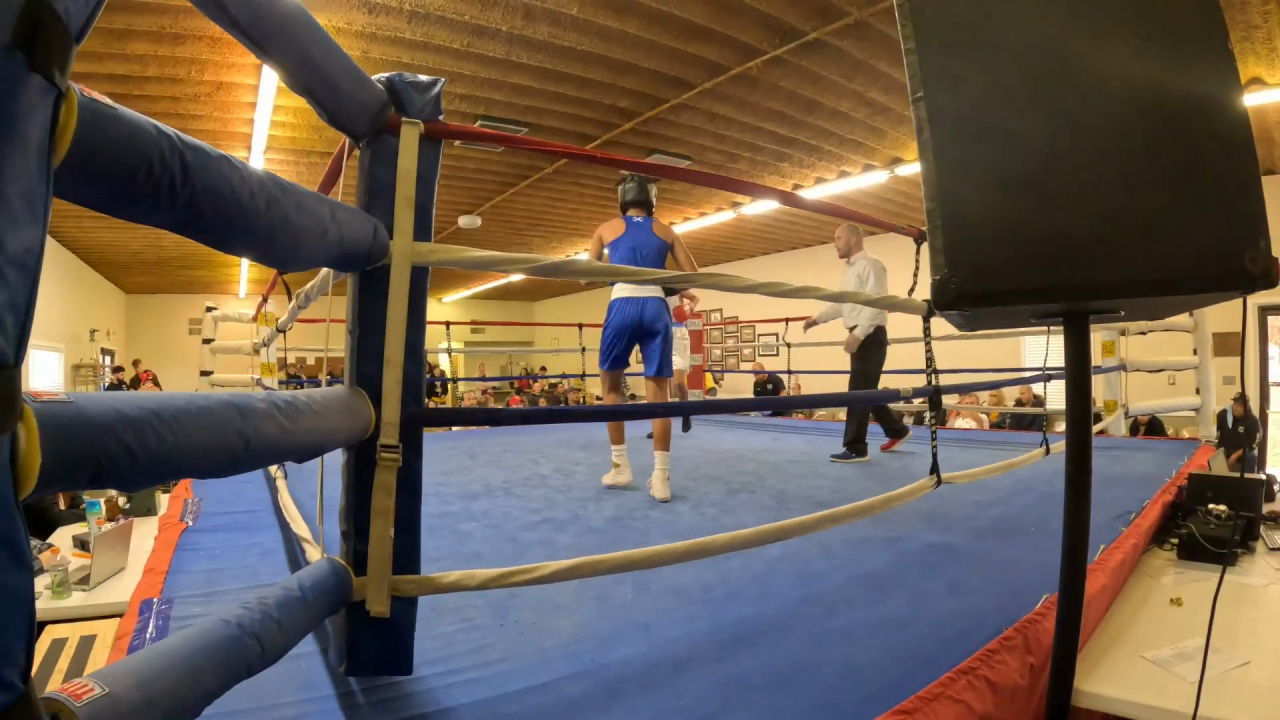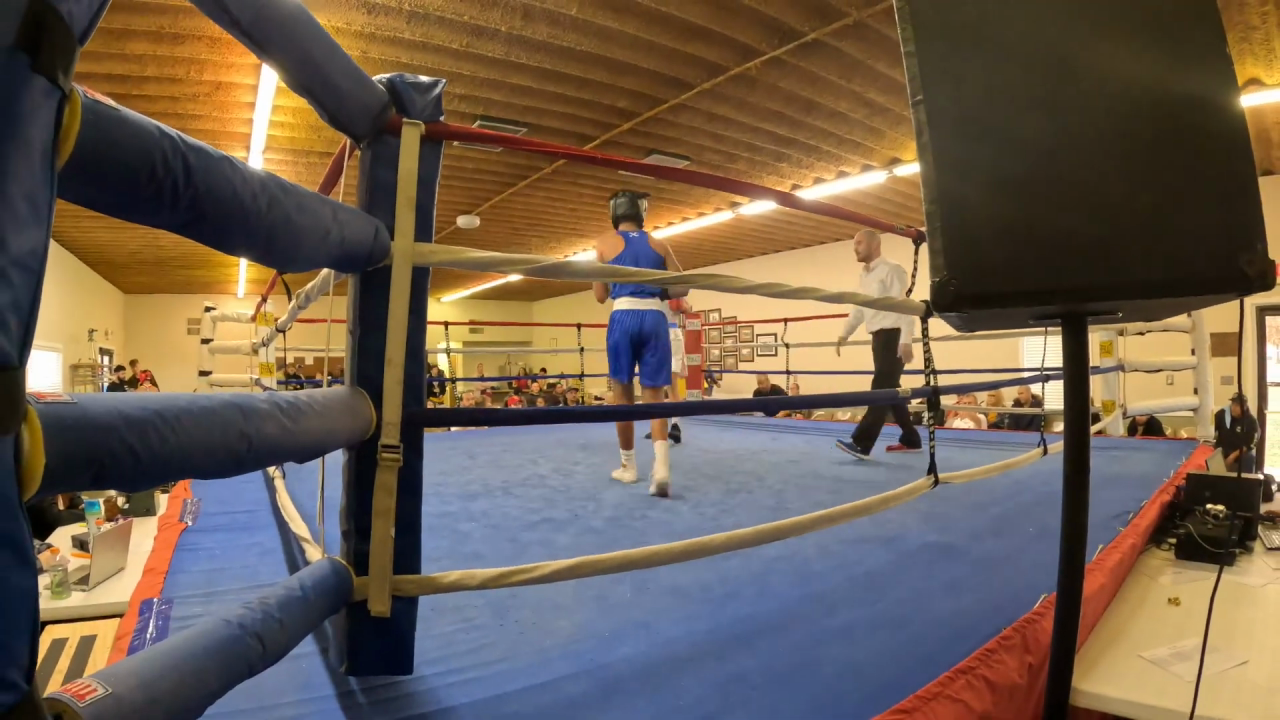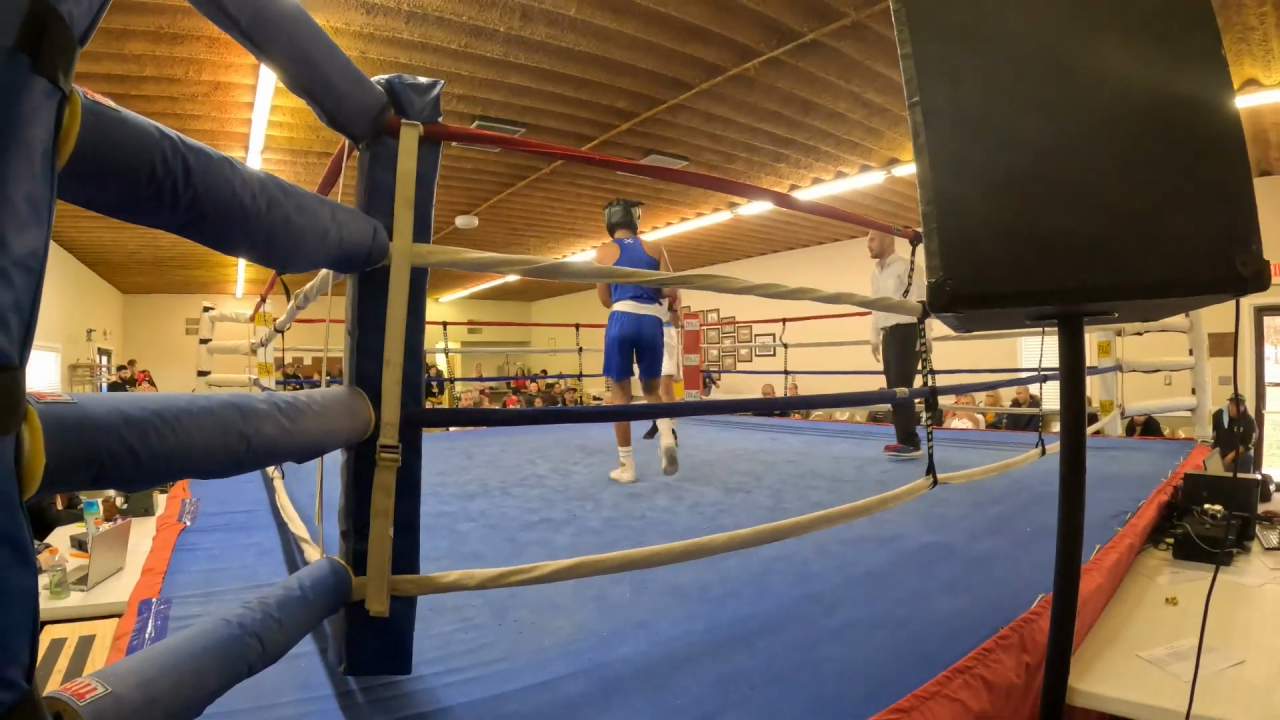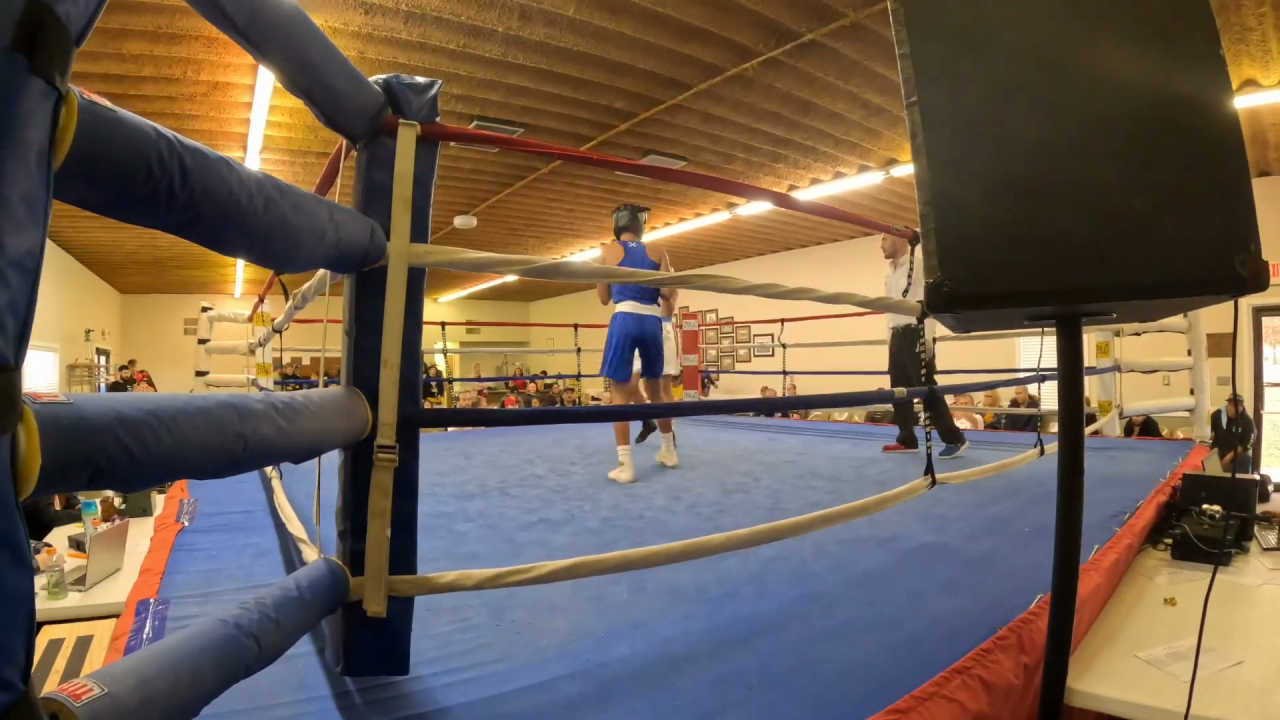
dt=0.2s
person 1, frame 1
left shoulder: (607, 229)
right shoulder: (665, 232)
left hip: (622, 306)
right hip: (655, 307)
left knee: (612, 388)
right knee: (657, 394)
left ankle: (619, 466)
right ankle: (661, 477)
person 1, frame 2
left shoulder: (606, 245)
right shoulder: (659, 246)
left elbow: (600, 296)
right elbow: (681, 289)
left hip: (624, 318)
right hip: (655, 319)
left knee: (624, 396)
right knee: (654, 397)
left ankle: (629, 466)
right ankle: (661, 464)
person 1, frame 3
left shoulder: (604, 251)
right shoulder: (653, 250)
left elbow: (605, 300)
right elbow: (671, 291)
left hip: (622, 320)
right hip: (651, 322)
left knee: (621, 395)
right knee: (651, 390)
left ankle: (627, 465)
right ankle: (666, 436)
person 1, frame 4
left shoulder: (608, 252)
right shoulder: (656, 254)
left elbow: (604, 297)
right elbow: (668, 294)
left hip: (624, 321)
right hip: (652, 323)
left knee: (621, 396)
right knee: (655, 392)
left ankle: (625, 464)
right ankle: (668, 451)
person 2, frame 1
left shoulder: (870, 265)
right shoulder: (850, 269)
right elbow: (841, 303)
left wrist: (857, 333)
right wrist: (818, 319)
left hip: (869, 336)
right hip: (859, 337)
left knee: (859, 390)
right knee: (865, 390)
left ankle: (855, 448)
right ankle: (896, 431)
person 2, frame 2
left shoulder: (892, 271)
right shoulder: (864, 275)
right elbow: (859, 309)
left wrist: (905, 341)
right wrist: (845, 333)
left hip: (893, 337)
right hip: (879, 337)
left knee: (881, 389)
right knee: (889, 391)
left ankle: (861, 442)
right ankle: (911, 439)
person 2, frame 3
left shoulder: (907, 267)
right shoulder: (877, 272)
left elbow: (920, 302)
right wrist: (876, 339)
left hip: (906, 333)
right hip: (888, 334)
left knee: (901, 386)
right knee: (894, 388)
left ankle: (910, 441)
right ankle: (908, 439)
person 2, frame 4
left shoulder: (918, 268)
right shoulder: (890, 273)
left wrist: (927, 337)
right wrist: (891, 336)
left hip: (916, 334)
right hip: (898, 336)
left knee: (926, 387)
right knee: (899, 389)
left ankle: (954, 439)
right ankle: (907, 440)
